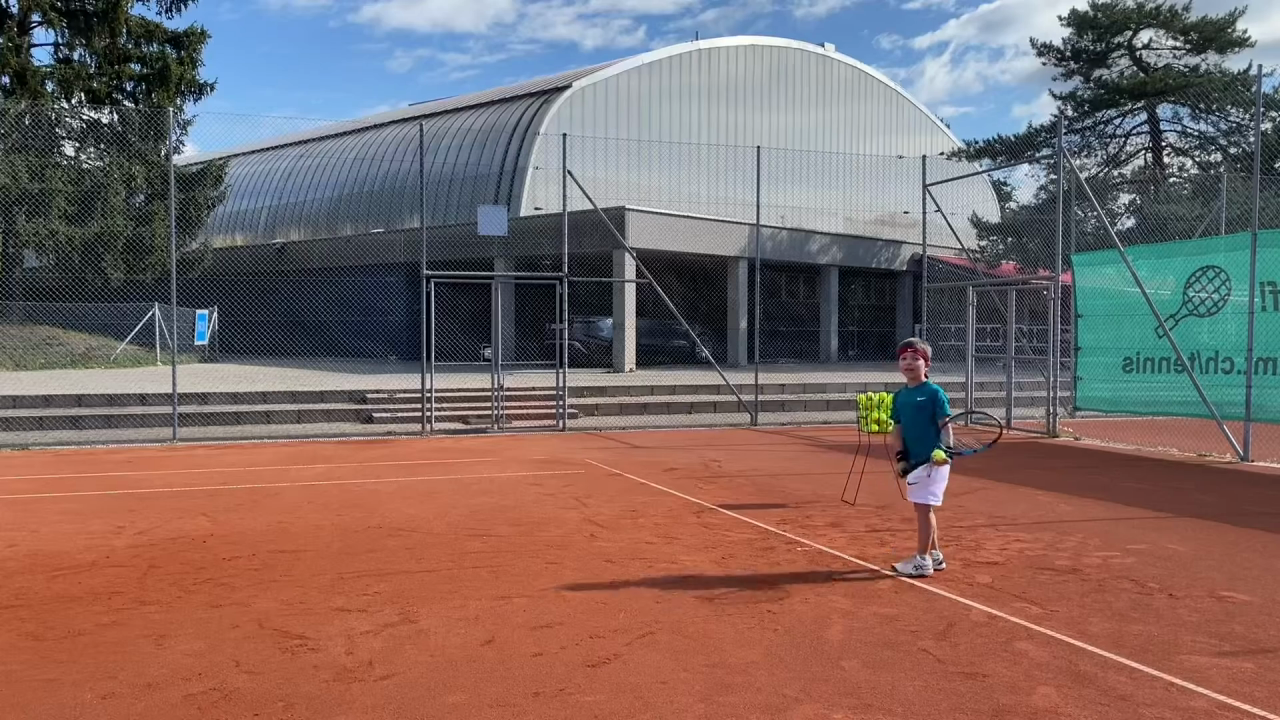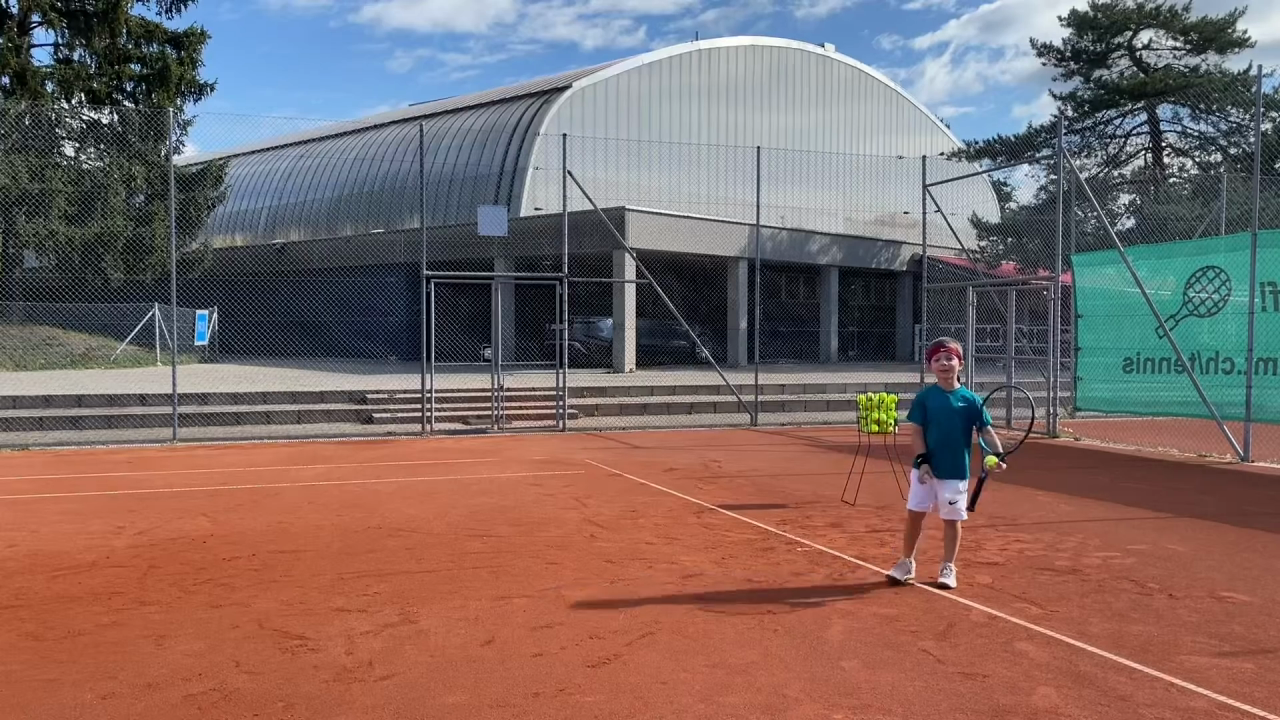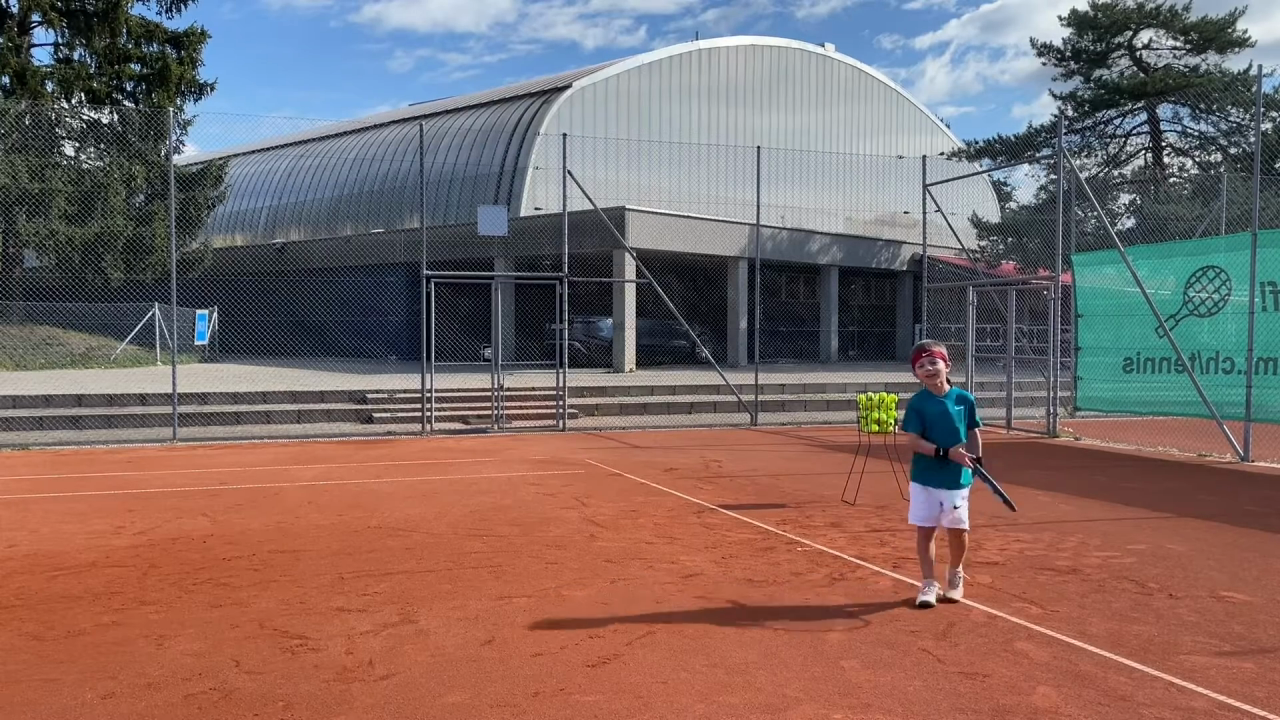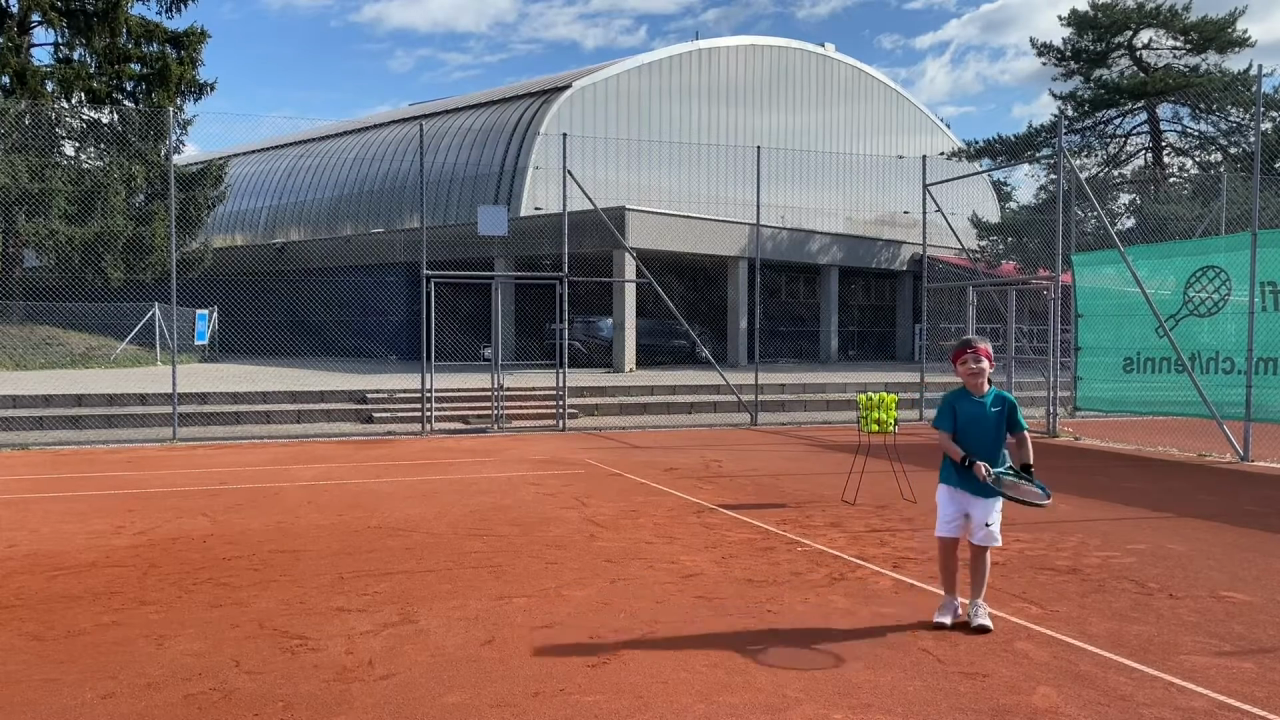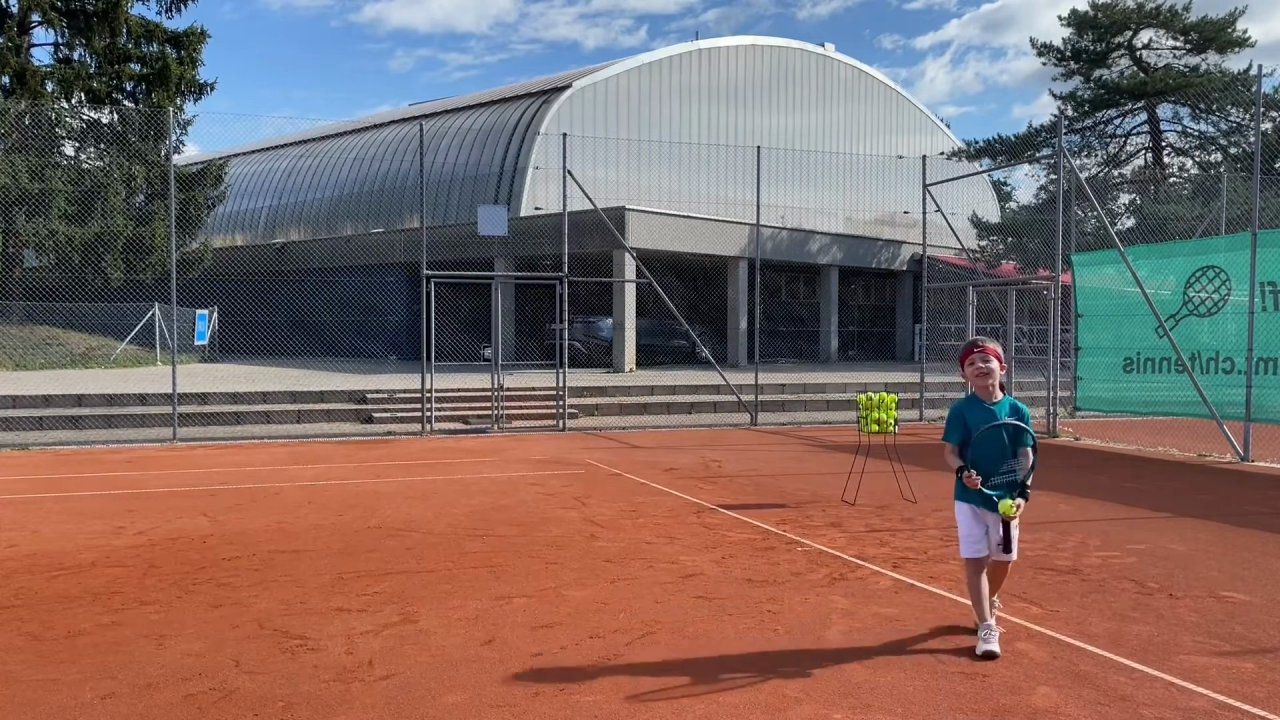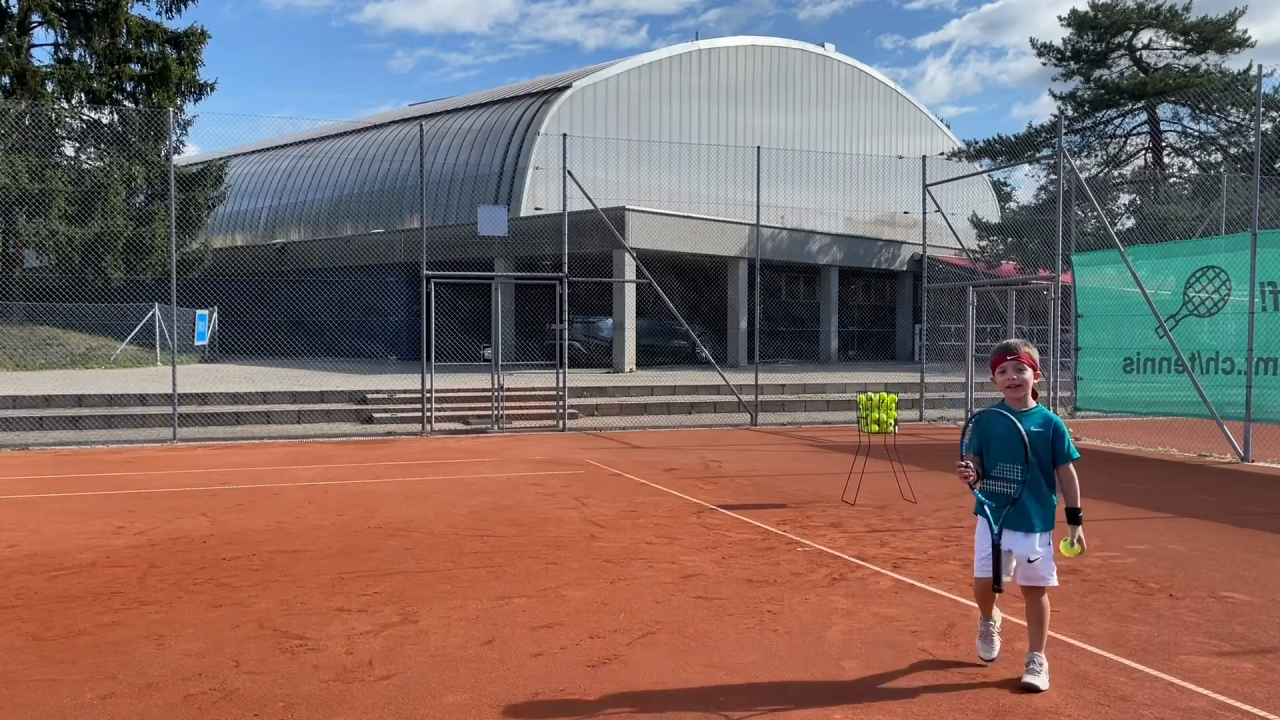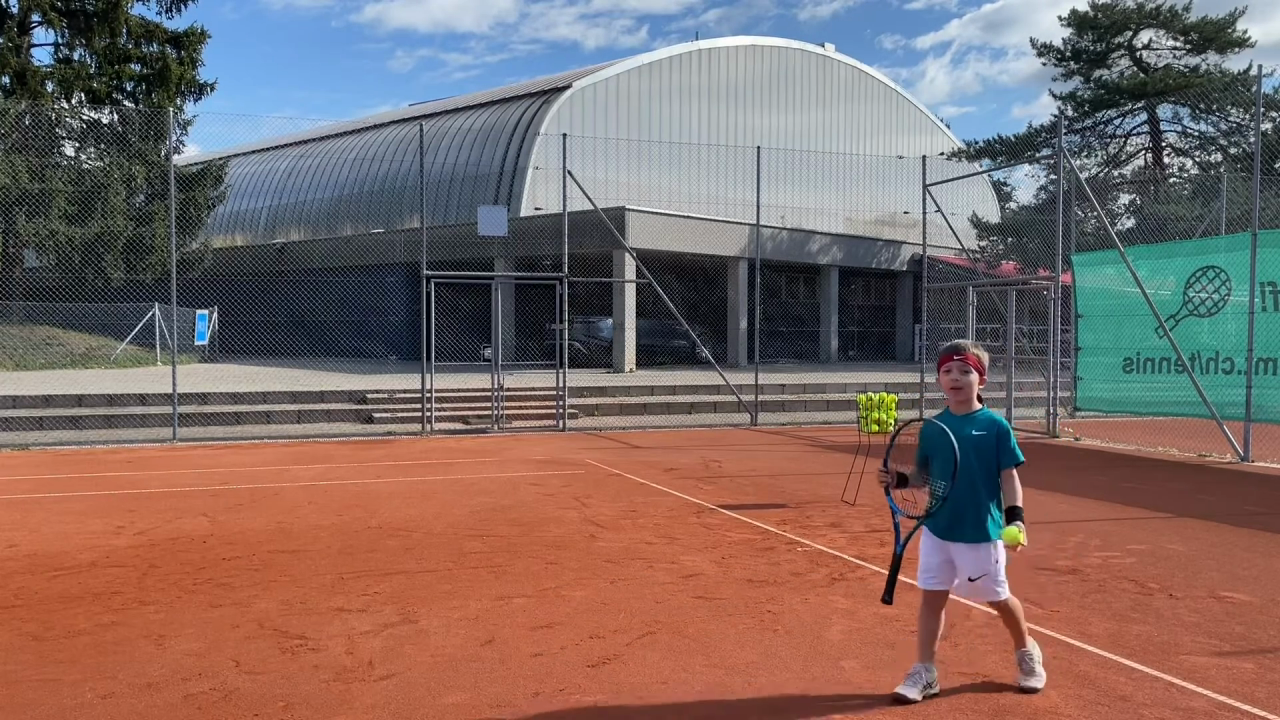
dt=0.7s
person 1, frame 1
left shoulder: (934, 393)
right shoulder: (899, 396)
left elbow: (944, 425)
right elbow: (897, 430)
left wrist: (946, 451)
right wrist: (900, 458)
left hip: (934, 460)
right hip: (915, 461)
left knee: (923, 506)
right knee: (922, 507)
left ankle: (922, 560)
right ankle: (933, 555)
person 1, frame 2
left shoulder: (971, 400)
right shoulder: (924, 397)
left elbow: (985, 430)
right elbow: (916, 432)
left wrist: (998, 454)
right wrist: (922, 462)
left hip: (956, 471)
right hip: (925, 468)
left knee: (952, 519)
right knee: (914, 514)
left ankle: (948, 567)
right ankle: (907, 563)
person 1, frame 3
left shoulder: (964, 399)
right shoulder: (916, 403)
left elbow: (973, 434)
right elbow: (914, 441)
left wrist: (976, 461)
right wrist: (947, 453)
left hip: (957, 478)
right hip: (924, 479)
left knee: (958, 531)
right knee: (925, 530)
left ankle: (955, 573)
right ankle: (929, 583)
person 1, frame 4
left shoulder: (1005, 401)
right shoulder: (952, 400)
left elbow: (1021, 437)
right elbow: (945, 440)
left wrist: (1026, 469)
right wrist: (970, 463)
left hip: (989, 489)
right hip: (954, 483)
left knee: (981, 547)
right knee: (947, 542)
left ankle: (977, 605)
right ankle: (950, 602)
person 1, frame 5
left shoulder: (1018, 410)
right shoulder: (961, 410)
right elbow: (950, 452)
left wrist: (1022, 494)
right wrist: (963, 473)
right hip: (971, 499)
left knee: (1002, 561)
right knee: (975, 562)
left ankle: (989, 600)
right ankle: (987, 628)
person 1, frame 6
left shoulder: (1050, 423)
right shoulder: (986, 420)
left elbow: (1065, 472)
right elbow: (977, 464)
left wrist: (1075, 519)
right wrist: (968, 472)
left hip: (1035, 522)
left knee: (1035, 590)
right knee: (983, 583)
left ankle: (1036, 660)
right ankle: (990, 619)
person 1, frame 7
left shoulder: (996, 426)
left elbow: (1009, 478)
left wrist: (1015, 518)
left hip: (982, 531)
right hip: (937, 529)
left knee: (998, 598)
right knee: (931, 598)
left ankle: (1026, 652)
right ankle: (924, 672)
